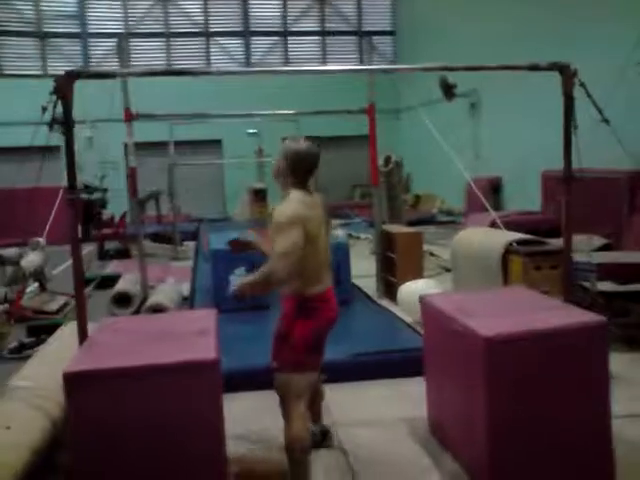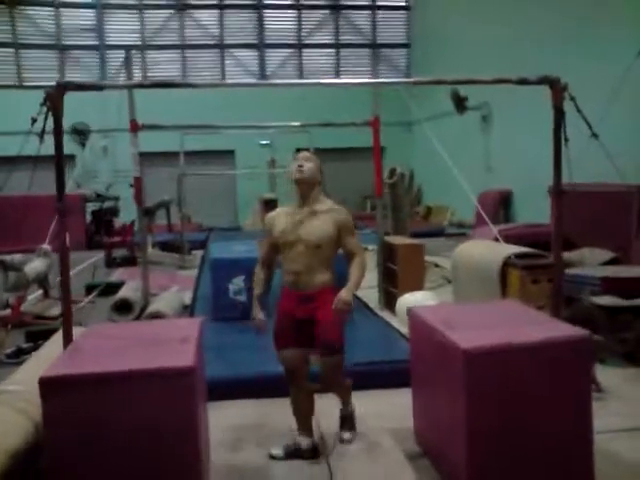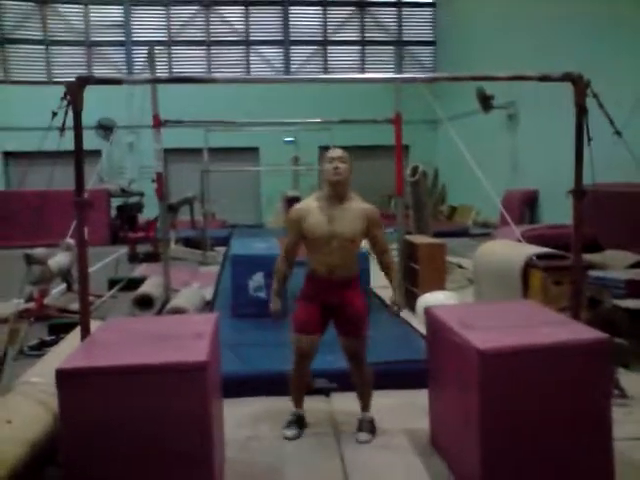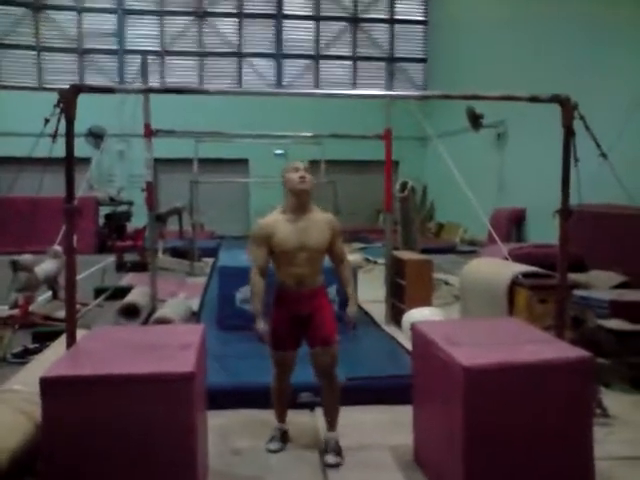
dt=0.7s
person 1, frame 1
left shoulder: (288, 212)
right shoulder: (313, 202)
left elbow: (280, 269)
left wrist: (246, 284)
right wrist: (257, 245)
left hip: (305, 308)
right hip: (320, 301)
left knee: (293, 399)
right knee: (307, 378)
right ankle: (319, 429)
person 1, frame 2
left shoulder: (338, 216)
right shoulder: (274, 219)
left elbow: (357, 256)
right elbow: (264, 264)
left wrist: (349, 289)
right wrist: (257, 303)
left hip: (324, 301)
right hip: (288, 301)
left knee: (331, 373)
right knee: (295, 374)
left ankle: (347, 411)
right ankle: (305, 441)
person 1, frame 3
left shoulder: (367, 212)
right shoulder: (302, 211)
left elbow: (383, 251)
right elbow: (286, 256)
left wrist: (395, 289)
right wrist: (275, 294)
left hip: (349, 289)
right hip: (314, 288)
left knee: (356, 356)
right knee: (302, 356)
left ankle: (365, 415)
right ankle: (297, 413)
person 1, frame 4
left shoulder: (328, 222)
right shoulder: (267, 225)
left elbow: (341, 262)
right elbow: (258, 272)
left wrist: (352, 299)
right wrist: (259, 316)
left hip: (318, 300)
right hip: (284, 301)
left knee: (327, 370)
right knee: (282, 370)
left ankle: (331, 437)
right ankle: (281, 427)
